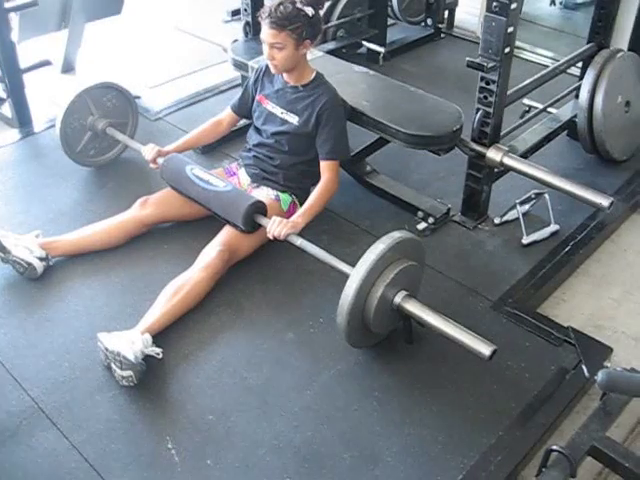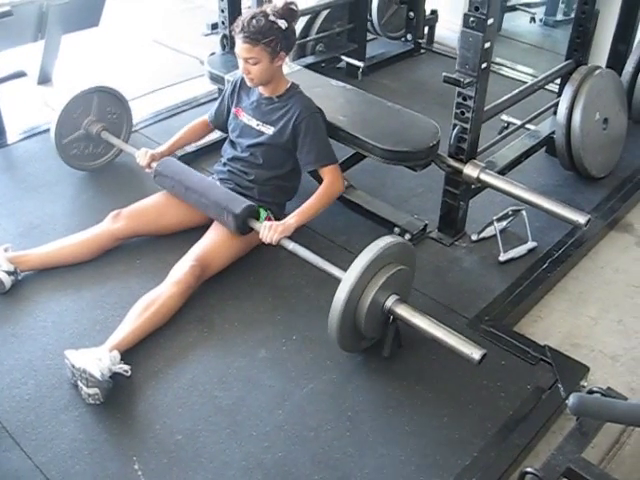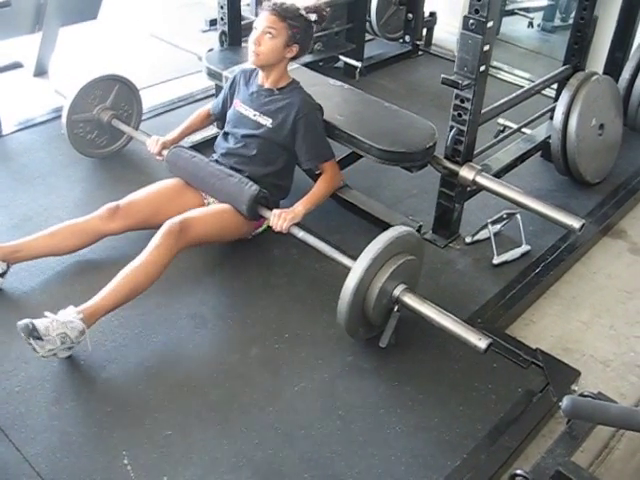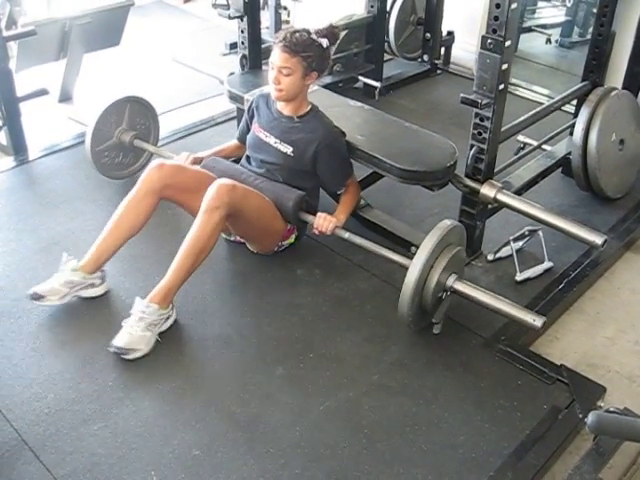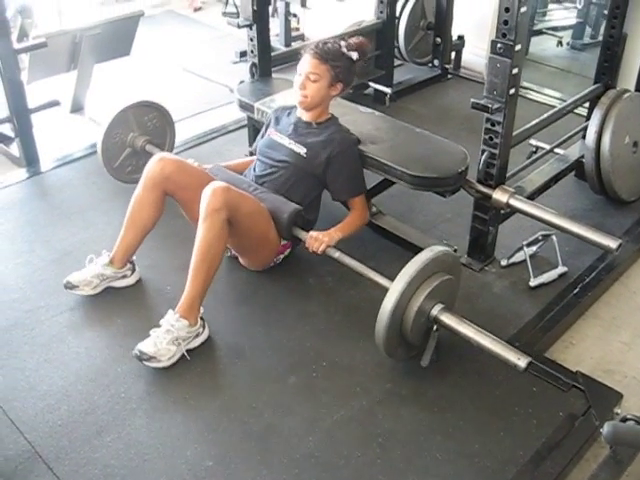
dt=1s
person 1, frame 1
left shoulder: (325, 102)
right shoulder: (264, 75)
left elbow: (329, 177)
right elbow: (224, 121)
left wrist: (298, 220)
right wrist: (169, 150)
left hip: (278, 193)
right hip: (240, 171)
left knee: (217, 254)
right knee: (147, 207)
left ankle: (137, 341)
right ankle: (39, 250)
person 1, frame 2
left shoulder: (302, 112)
right shoulder: (240, 86)
left elbow: (334, 181)
right elbow: (207, 123)
left wrist: (290, 223)
right wrist: (161, 151)
left hip: (255, 207)
right hip: (215, 185)
left knee: (190, 270)
right knee: (118, 221)
left ankle: (105, 358)
person 1, frame 3
left shoulder: (300, 107)
right shoulder: (243, 79)
left elbow: (332, 173)
right elbow: (211, 112)
left wrist: (296, 211)
right wrist: (171, 138)
left knee: (176, 229)
right knee: (114, 213)
left ankle: (77, 323)
person 1, frame 4
left shoulder: (322, 135)
right shoulder: (260, 103)
left elbow: (351, 186)
left wrist: (338, 215)
right wrist: (202, 157)
left hip: (275, 226)
right hip: (233, 207)
left knee: (222, 190)
right knee: (160, 171)
left ankle: (156, 306)
right ankle: (86, 272)
person 1, frame 5
left shoulder: (339, 143)
right shoulder: (281, 115)
left elbow: (360, 210)
left wrist: (332, 234)
right wrist: (206, 169)
left hip: (271, 239)
right hip: (232, 219)
left knee: (217, 193)
right knee: (162, 166)
left ankle: (186, 322)
right ankle: (117, 266)
